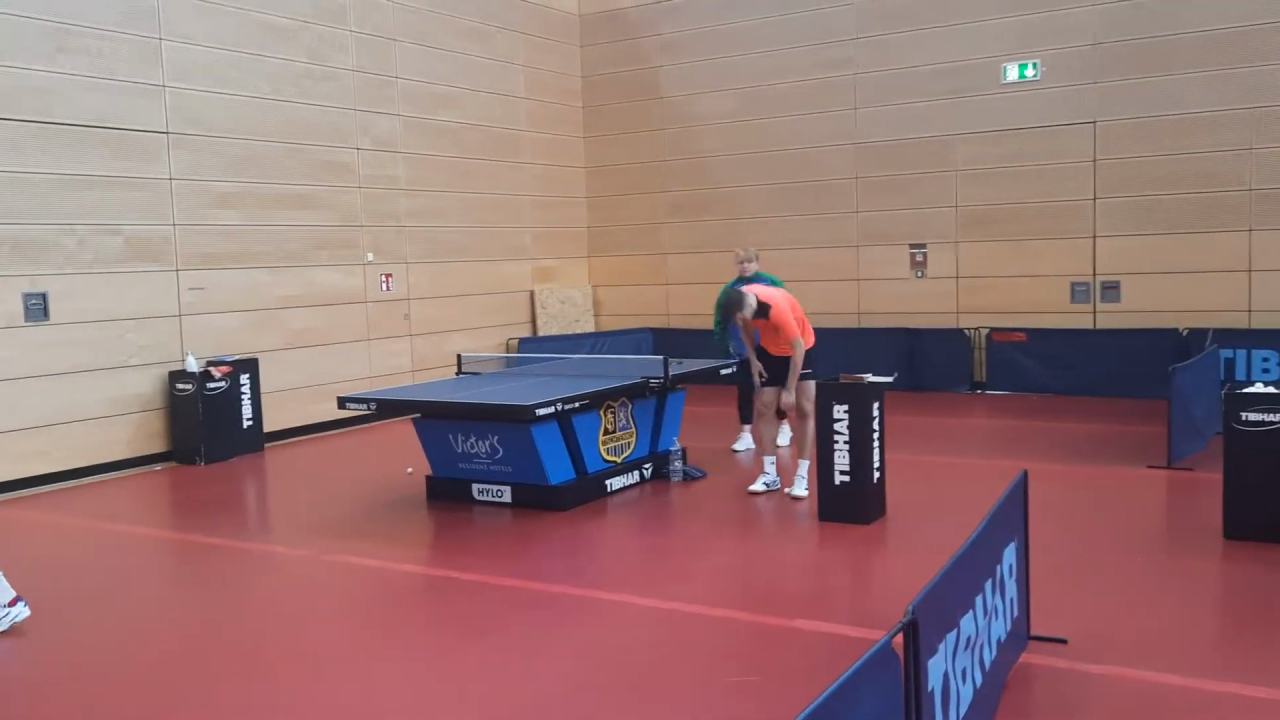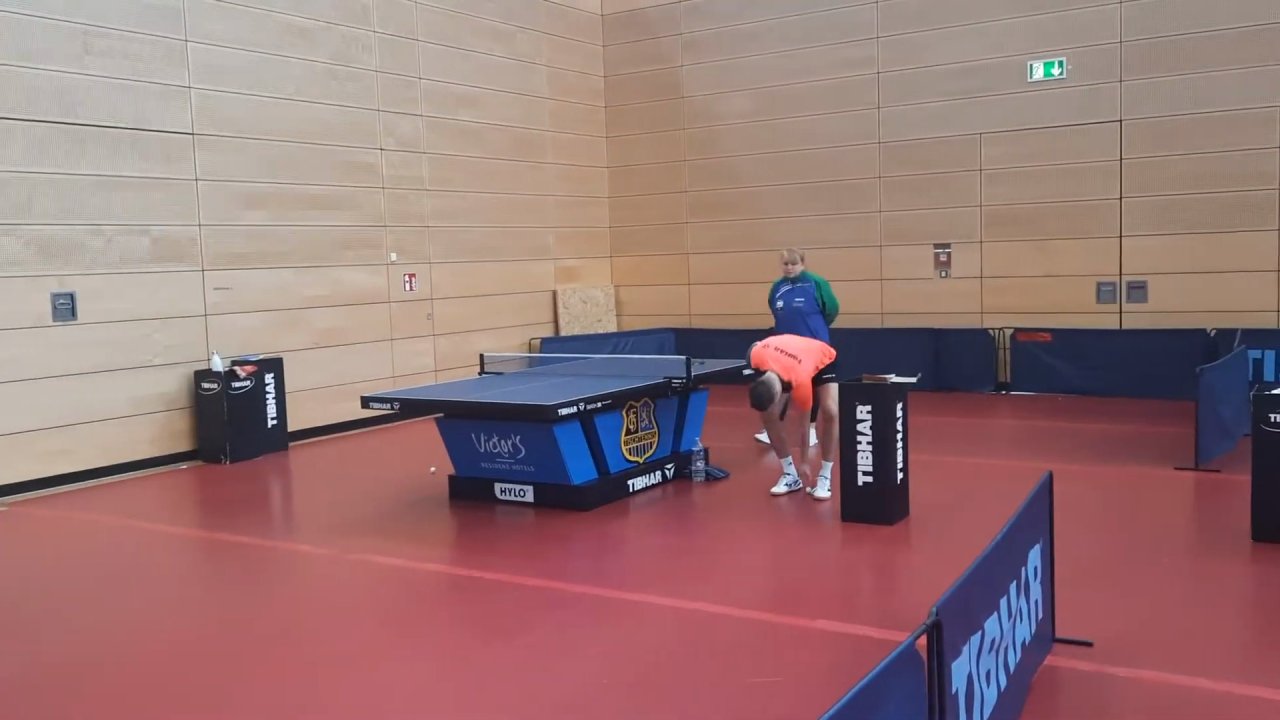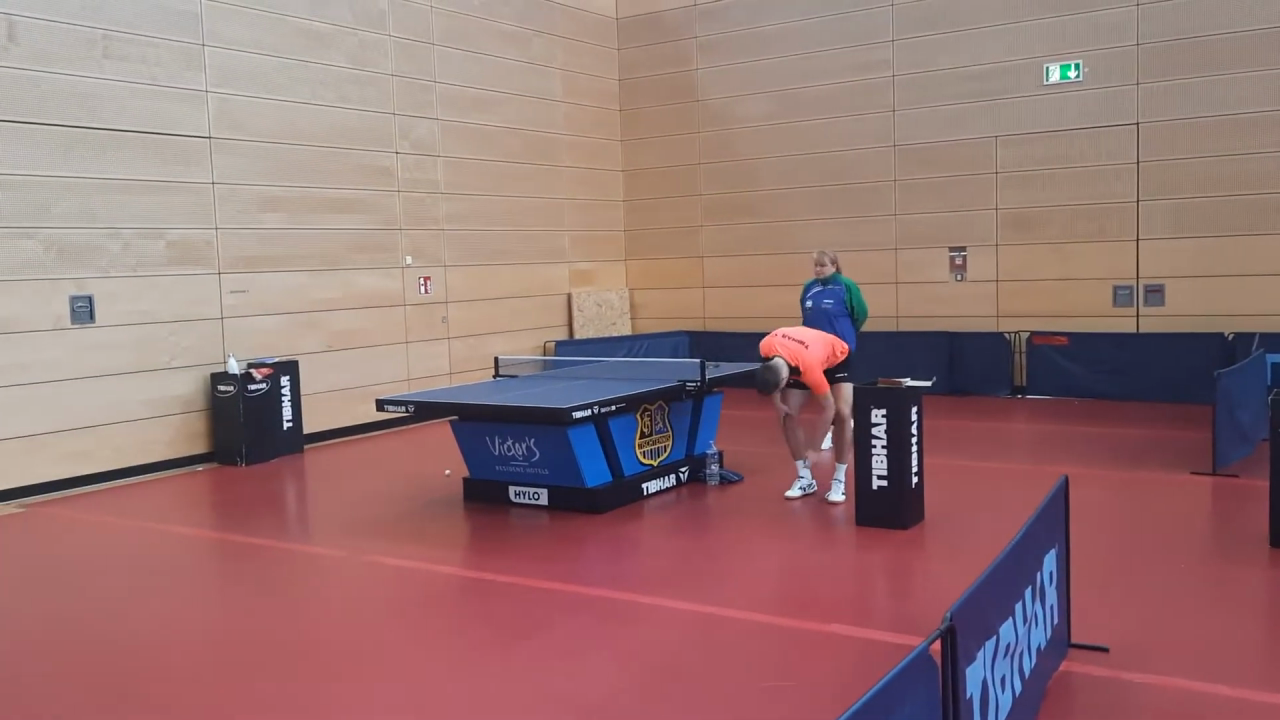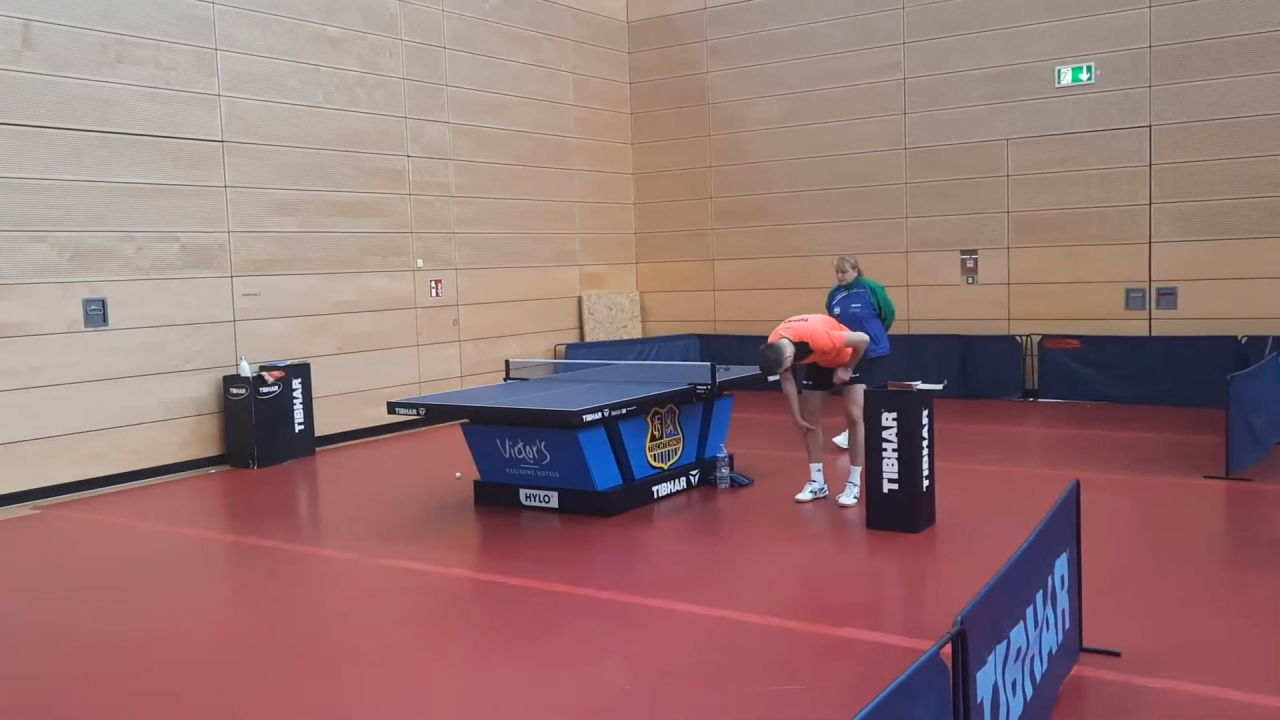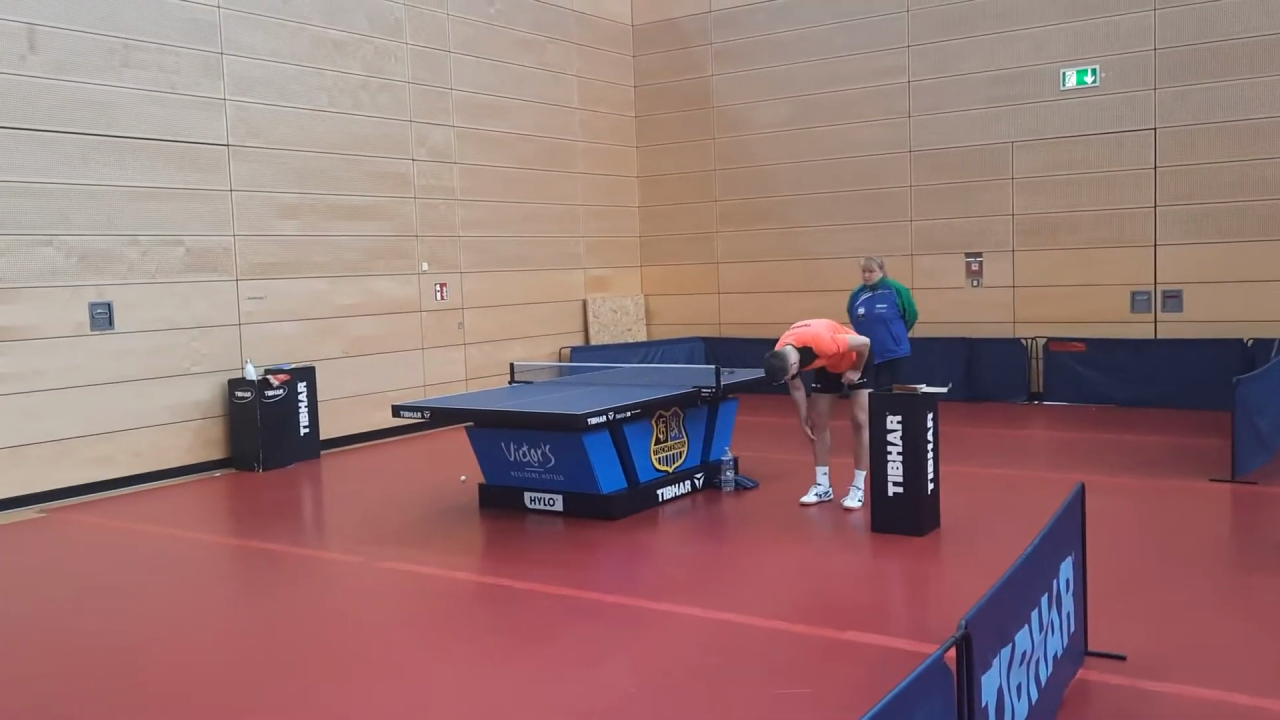
dt=0.4s
person 1, frame 1
left shoulder: (771, 283)
right shoulder: (730, 290)
right elbow: (721, 323)
right wrist: (725, 345)
right hip: (742, 351)
right knee: (744, 392)
left ankle: (784, 427)
right ankle: (746, 434)
person 1, frame 2
left shoulder: (816, 283)
right shoulder: (777, 287)
left elbow: (832, 309)
left wrist: (815, 328)
right wrist: (788, 328)
left ankle: (811, 429)
person 1, frame 3
left shoulder: (844, 286)
right shoulder: (809, 291)
left elbow: (861, 314)
left wrist: (846, 330)
left knee: (838, 394)
left ankle: (834, 431)
right ankle: (847, 423)
person 1, frame 4
left shoulder: (871, 288)
right shoulder: (834, 294)
left elbow: (888, 313)
right elbow: (834, 321)
left wrist: (873, 334)
left hip: (871, 349)
left knee: (858, 393)
right knee: (859, 392)
left ankle: (853, 432)
person 1, frame 5
left shoulder: (896, 290)
right shoulder: (857, 295)
left elbow: (911, 314)
right elbow: (855, 321)
left wrist: (895, 334)
right wrist: (867, 336)
left hip: (892, 353)
right hip: (867, 355)
person 2, frame 1
left shoulder: (777, 307)
right shoulder: (741, 307)
left elbow: (798, 347)
left wrist: (789, 390)
right wrist: (753, 359)
left hip: (799, 352)
right hip: (769, 351)
left knee: (804, 409)
right knee: (762, 408)
left ankle: (802, 476)
right ankle: (770, 474)
person 2, frame 2
left shoulder: (800, 382)
right shoulder: (756, 355)
left elbow: (804, 425)
left wrist: (804, 462)
left hip: (823, 362)
right hip: (785, 365)
left knee: (830, 412)
right knee: (768, 415)
left ankle: (824, 477)
right ankle: (790, 474)
person 2, frame 3
left shoulder: (809, 368)
right shoulder: (766, 347)
left elbow: (829, 408)
left wrist: (814, 450)
right wrist: (778, 403)
left hip: (837, 359)
right knee: (788, 416)
left ankle: (839, 480)
right ankle: (804, 478)
person 2, frame 4
left shoulder: (815, 337)
right shoulder: (774, 345)
left elbow: (863, 339)
right elbow: (786, 381)
left wrist: (848, 369)
right wrist: (796, 416)
left hip: (848, 355)
right hip: (818, 361)
left knee: (853, 415)
right knee: (809, 417)
left ankle: (854, 484)
right ankle: (817, 482)
person 2, frame 5
left shoulder: (818, 341)
right shoulder: (781, 355)
left elbow: (864, 342)
right elbow: (796, 389)
left wrist: (856, 370)
right wrist: (804, 422)
left hip: (855, 359)
right hip: (827, 365)
right knee: (817, 420)
left ankle: (858, 488)
right ankle: (822, 486)
